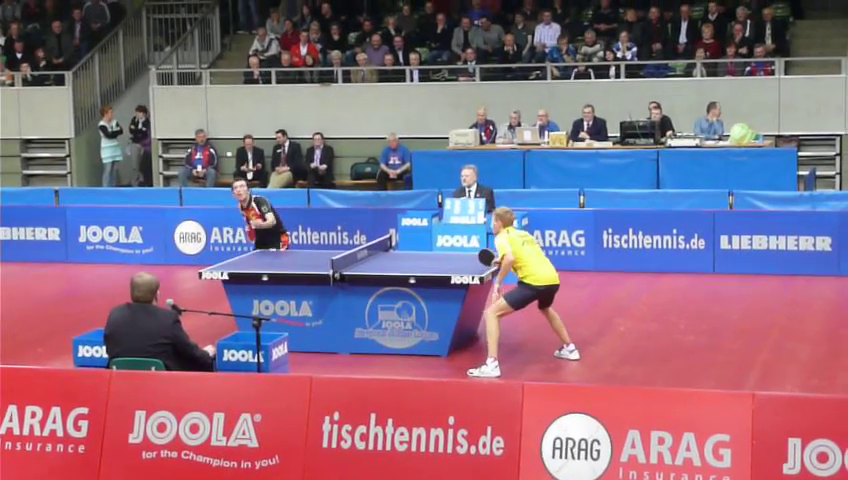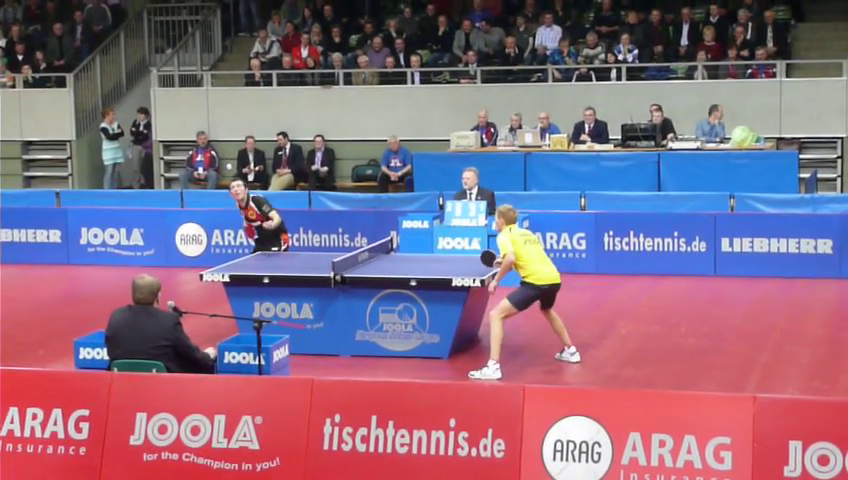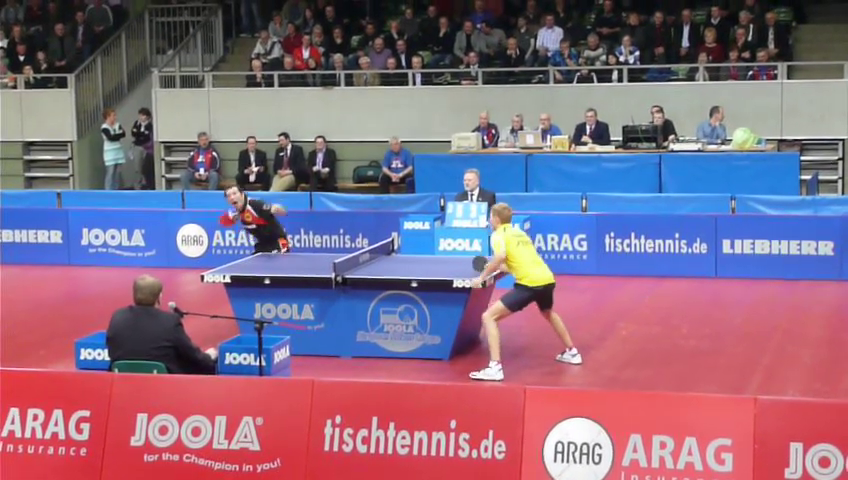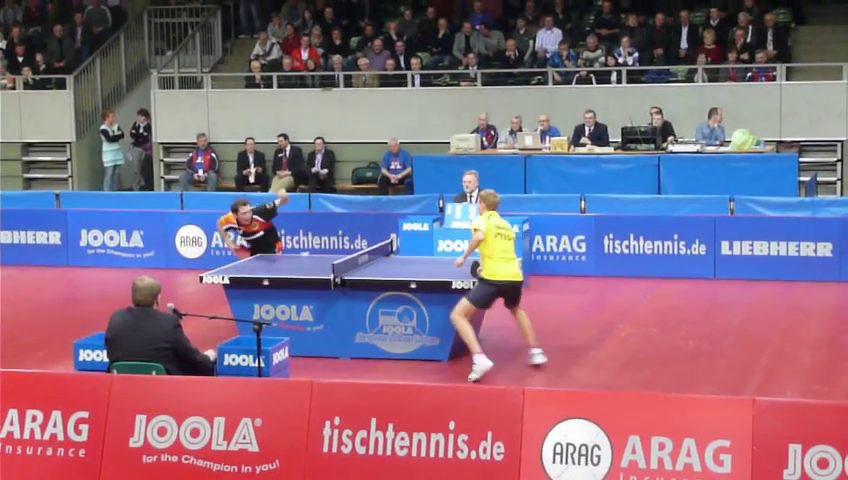
dt=0.2s
person 1, frame 1
left shoulder: (502, 237)
right shoulder: (525, 234)
left elbow: (510, 259)
left wrist: (498, 283)
right wrist: (502, 262)
left hip: (534, 282)
right hip: (553, 279)
left knee: (491, 313)
right knee: (545, 309)
left ankle: (492, 364)
right ankle: (569, 348)
person 1, frame 2
left shoulder: (504, 235)
right shoulder: (527, 233)
left elbow: (510, 259)
left wrist: (496, 280)
right wrist: (505, 264)
left hip: (536, 282)
right hip: (554, 279)
left knee: (496, 315)
right knee: (547, 311)
left ankle: (493, 367)
right ankle: (570, 350)
person 1, frame 3
left shoulder: (498, 234)
right shoulder: (520, 233)
left elbow: (500, 256)
left wrist: (483, 276)
right wrist: (501, 268)
left hip: (530, 284)
right hip: (547, 279)
left knee: (489, 317)
right knee: (548, 313)
left ankle: (495, 367)
right ankle: (571, 352)
person 1, frame 4
left shoulder: (482, 220)
right shoulder: (507, 226)
left elbow: (479, 237)
left wrist: (464, 258)
left hip: (494, 279)
right hip: (515, 277)
left knee: (457, 316)
right knee: (516, 311)
left ankle: (479, 358)
right ankle: (535, 352)
